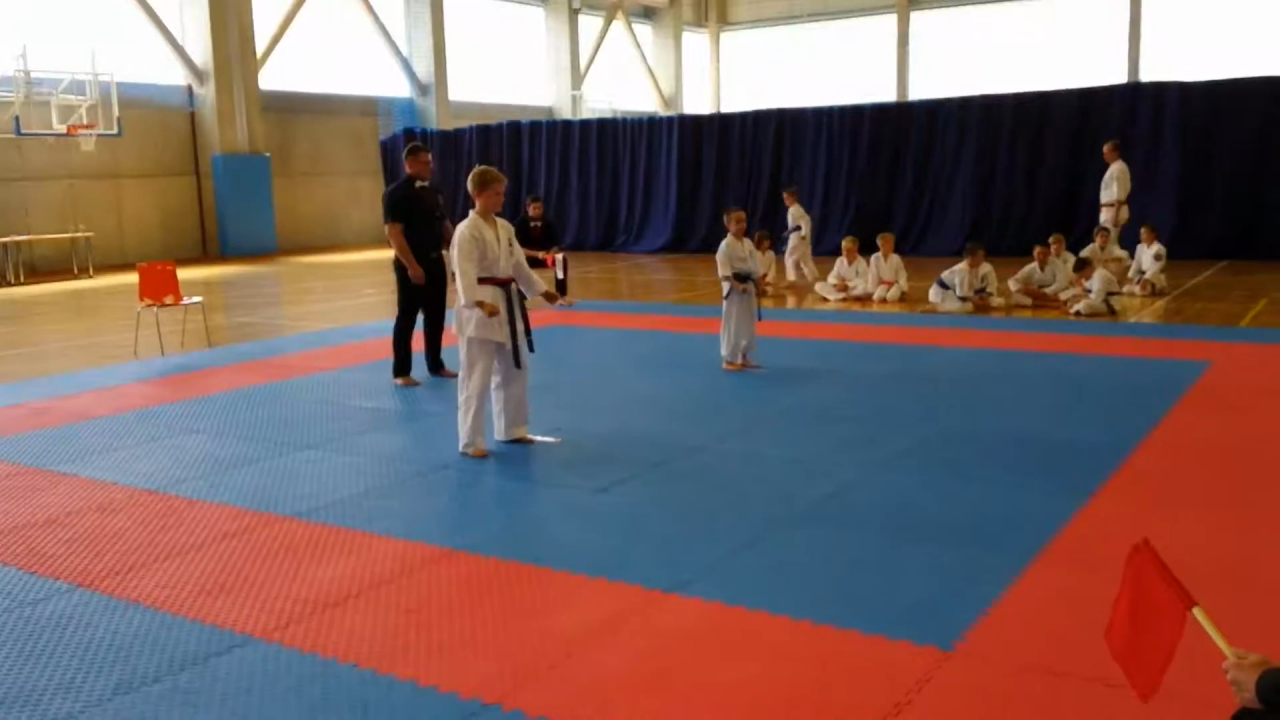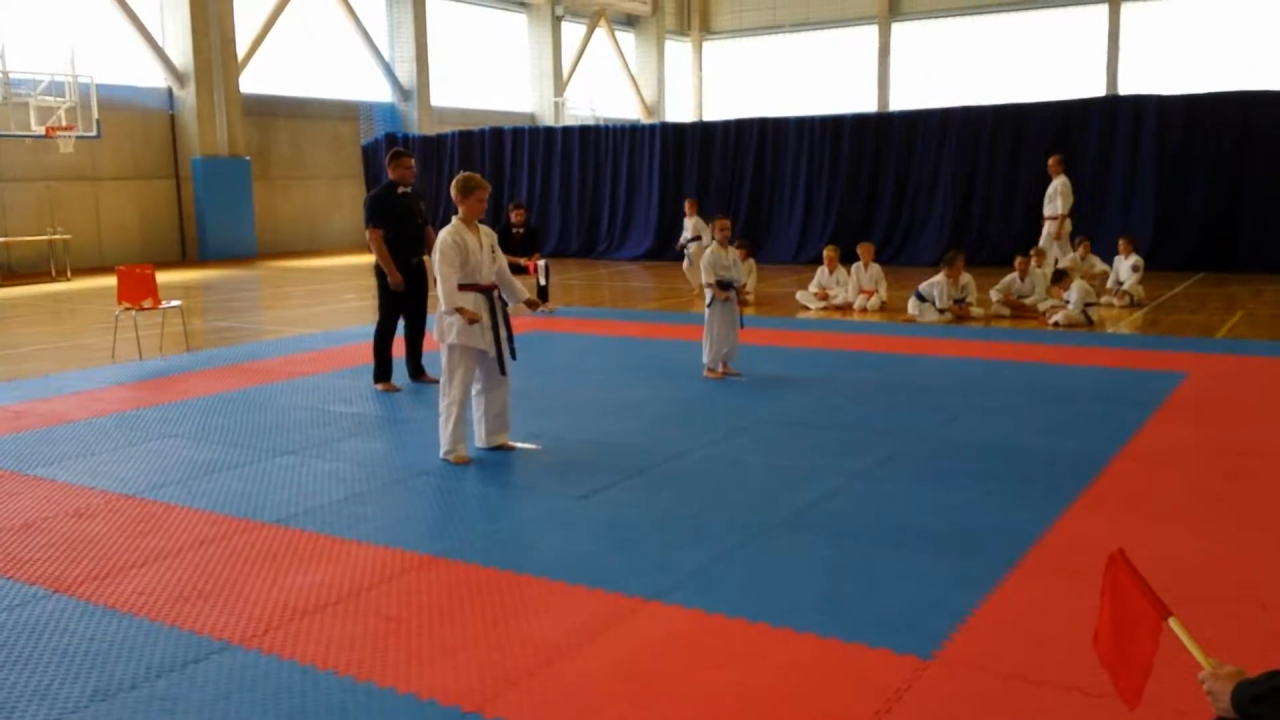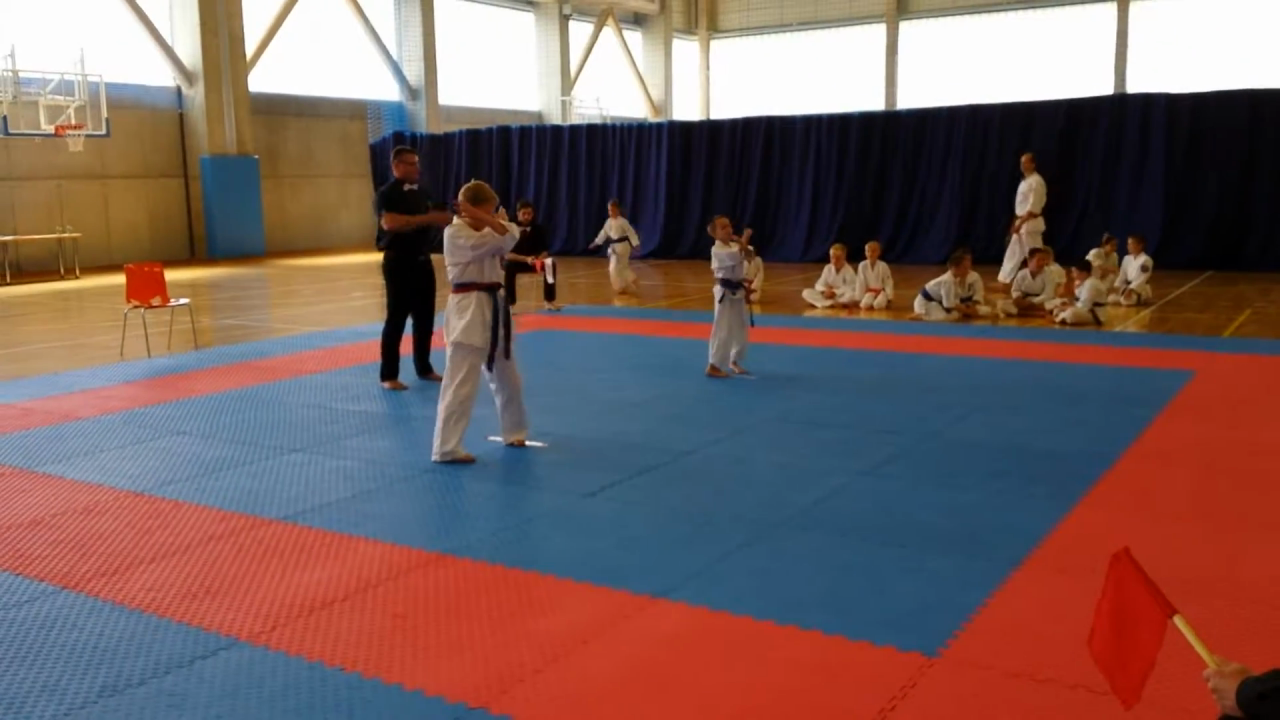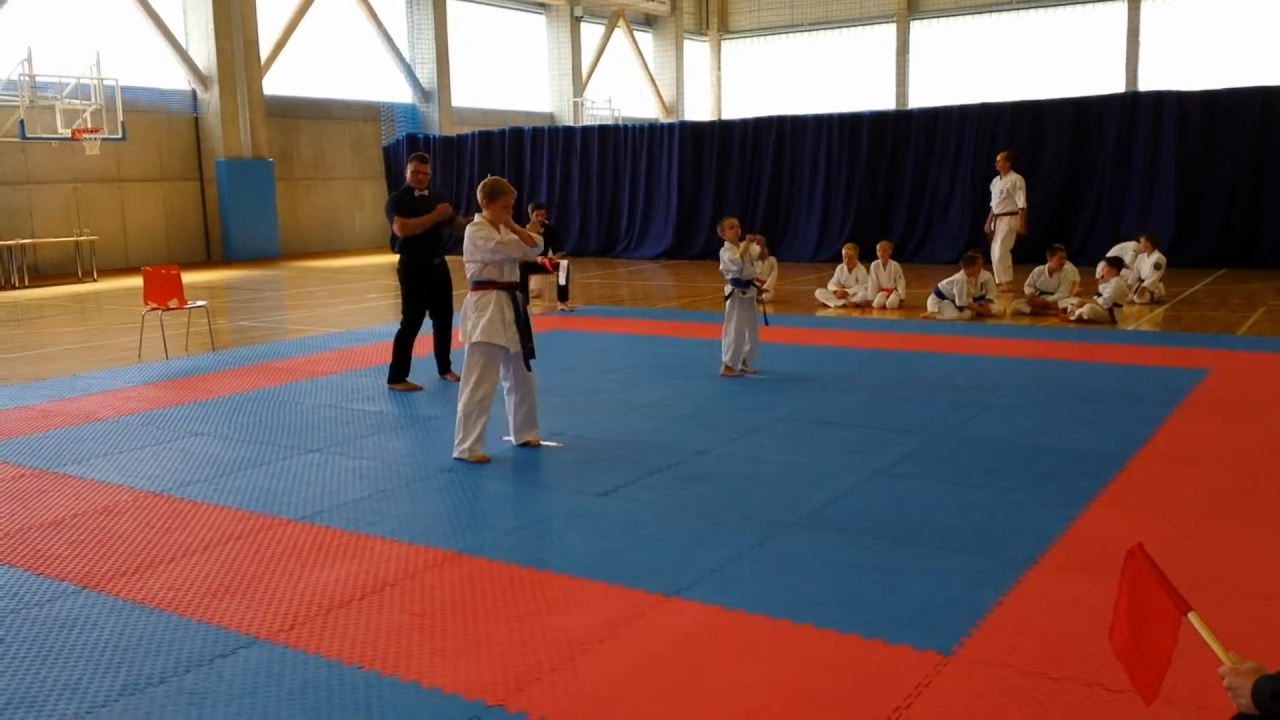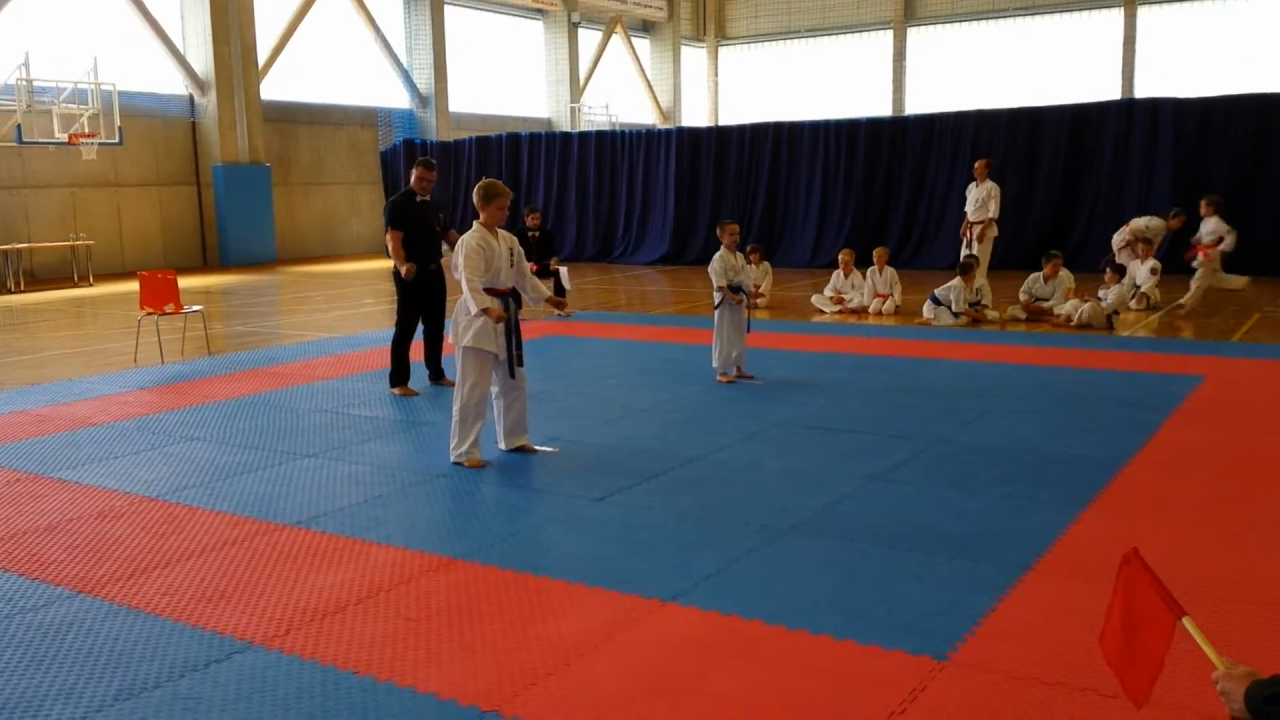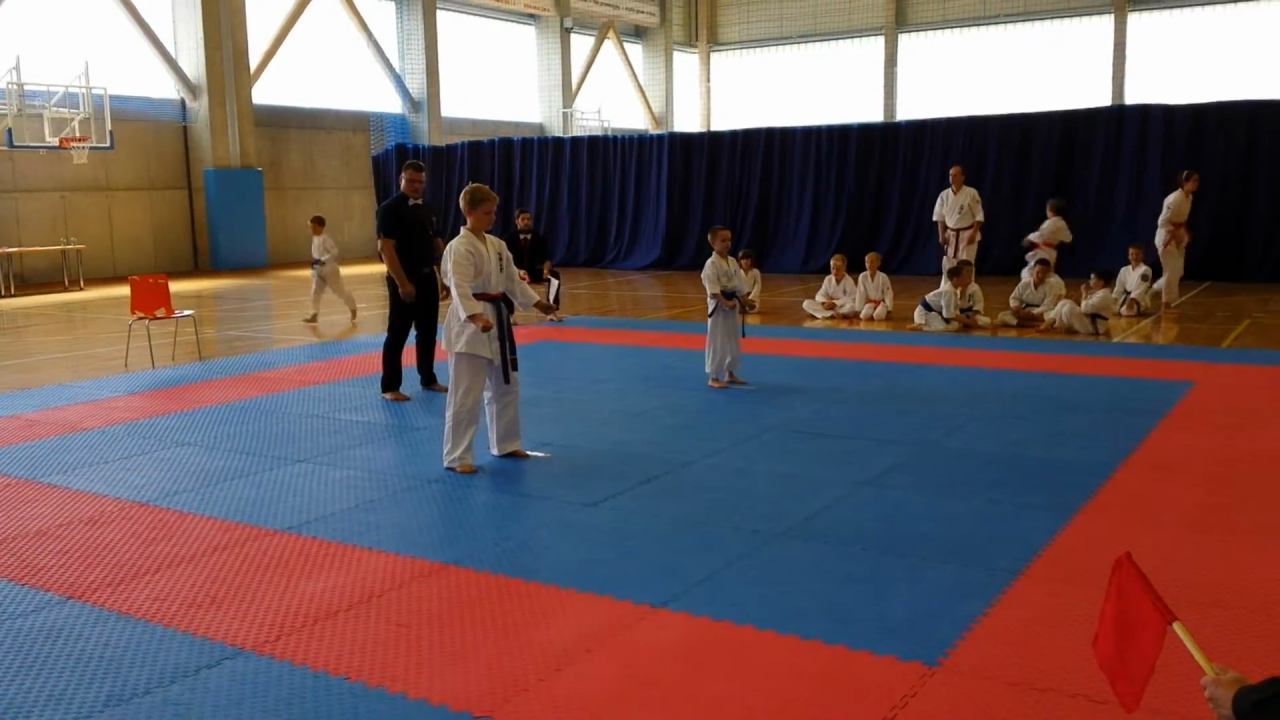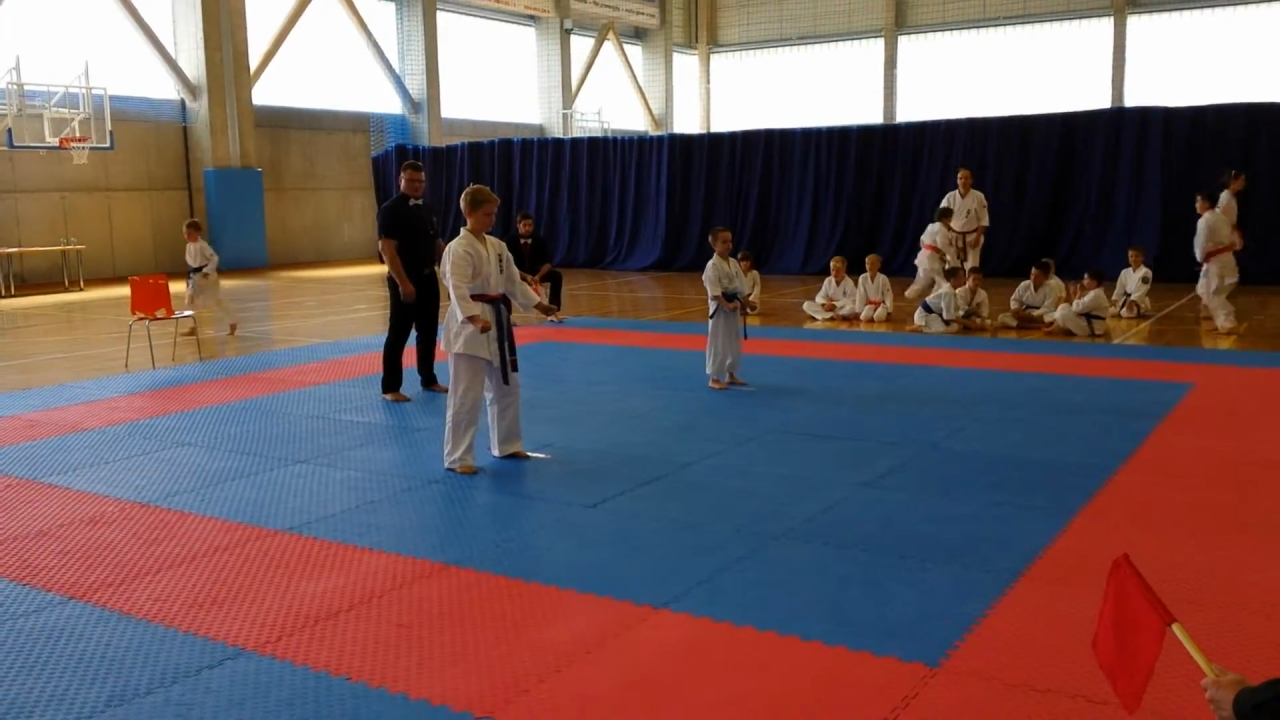
dt=0.5s
person 1, frame 1
left shoulder: (505, 228)
right shoulder: (467, 230)
left elbow: (519, 265)
right elbow: (465, 272)
left wrist: (542, 291)
right wrist: (480, 303)
left hip: (508, 303)
right hip: (480, 308)
left knee: (514, 371)
right knee: (477, 377)
left ankle: (511, 429)
right ankle: (471, 441)
person 1, frame 2
left shoulder: (487, 235)
right shoulder: (450, 236)
left elbow: (502, 272)
right elbow: (446, 279)
left wrist: (524, 298)
right wrist: (461, 309)
left hip: (490, 310)
right hip: (461, 314)
left knee: (495, 379)
right knee: (459, 384)
left ankle: (492, 436)
right ankle: (452, 448)
person 1, frame 3
left shoulder: (484, 232)
right shoulder: (455, 233)
left elbow: (511, 236)
right elbow: (493, 242)
left wrist: (487, 220)
right wrist: (485, 221)
left hip: (493, 307)
right hip: (468, 310)
left knee: (508, 377)
right knee: (461, 383)
left ankle: (514, 432)
right ankle: (446, 448)
person 1, frame 4
left shoulder: (507, 229)
right shoulder: (476, 231)
left elbow: (536, 246)
right elbow: (501, 250)
left wrist: (519, 229)
right wrist: (521, 236)
left hip: (511, 305)
right hip: (484, 308)
left knee: (521, 376)
right knee: (480, 382)
left ankle: (523, 433)
right ankle: (468, 447)
person 1, frame 5
left shoulder: (509, 240)
right shoulder: (472, 241)
left elbow: (523, 276)
right elbow: (470, 283)
left wrist: (549, 298)
right wrist: (488, 311)
left hip: (505, 315)
right hip: (477, 318)
left knee: (513, 382)
right knee: (473, 388)
left ankle: (513, 438)
right ankle: (464, 450)
person 1, frame 6
left shoulder: (497, 245)
right shoulder: (460, 248)
left elbow: (512, 281)
right elbow: (460, 288)
left wrist: (538, 303)
right wrist: (476, 318)
left hip: (497, 320)
right hip: (469, 324)
left knee: (506, 387)
right knee: (466, 393)
left ankle: (505, 443)
right ankle: (457, 457)
person 1, frame 7
left shoulder: (497, 246)
right shoulder: (459, 248)
left elbow: (513, 281)
right elbow: (458, 289)
left wrist: (538, 304)
right wrist: (474, 318)
left hip: (497, 322)
right hip: (469, 327)
left knee: (506, 388)
right knee: (466, 395)
left ankle: (506, 445)
right ankle: (457, 458)
person 2, frame 1
left shoulder: (433, 191)
right shoulder: (396, 193)
left elbow: (445, 226)
right elbow: (393, 233)
right wrist: (411, 266)
left hip: (435, 261)
right hip: (411, 265)
left knee: (436, 315)
right knee: (407, 318)
left ankle: (435, 365)
right ankle: (401, 372)
person 2, frame 2
left shoulder: (415, 197)
right shoulder: (378, 198)
left elbow: (427, 232)
right elbow: (374, 239)
right wrist: (391, 272)
left hip: (416, 267)
right hip: (392, 270)
left knee: (417, 321)
right knee: (388, 323)
left ankle: (416, 370)
right ankle: (381, 377)
person 2, frame 3
left shoulder: (420, 194)
right shoulder: (386, 194)
left elbow: (436, 221)
right elbow: (390, 223)
left wrist: (448, 217)
right wrist: (428, 218)
left hip: (422, 263)
right hip: (398, 264)
left knee: (424, 318)
right knee: (396, 320)
left ankle: (424, 368)
right ankle: (388, 375)
person 2, frame 4
left shoulder: (435, 199)
right shoulder: (398, 200)
left elbow: (456, 224)
right elbow: (401, 229)
left wrist: (469, 223)
right wrist: (435, 217)
left hip: (438, 265)
right hip: (413, 268)
left knee: (444, 318)
right knee: (411, 323)
left ankle: (444, 368)
right ankle: (396, 377)
person 2, frame 5
left shoulder: (434, 206)
right shoulder: (398, 204)
left elbow: (448, 234)
right elbow: (392, 240)
right wrist: (401, 266)
left hip: (434, 272)
right hip: (411, 274)
left knee: (435, 325)
right knee: (405, 327)
left ankle: (436, 374)
right ankle: (398, 382)
person 2, frame 6
left shoulder: (426, 209)
right shoulder: (390, 209)
left elbow: (436, 243)
right elbow: (385, 249)
right wrist: (402, 283)
left hip: (427, 277)
right hip: (404, 280)
left knee: (428, 331)
right knee: (398, 333)
left ankle: (428, 379)
right ankle: (390, 387)
person 2, frame 7
left shoulder: (426, 209)
right shoulder: (391, 210)
left elbow: (437, 243)
right elbow: (386, 249)
right wrist: (403, 283)
left hip: (428, 278)
right hip: (405, 281)
left knee: (428, 332)
right knee: (398, 334)
left ankle: (428, 379)
right ankle: (390, 387)
